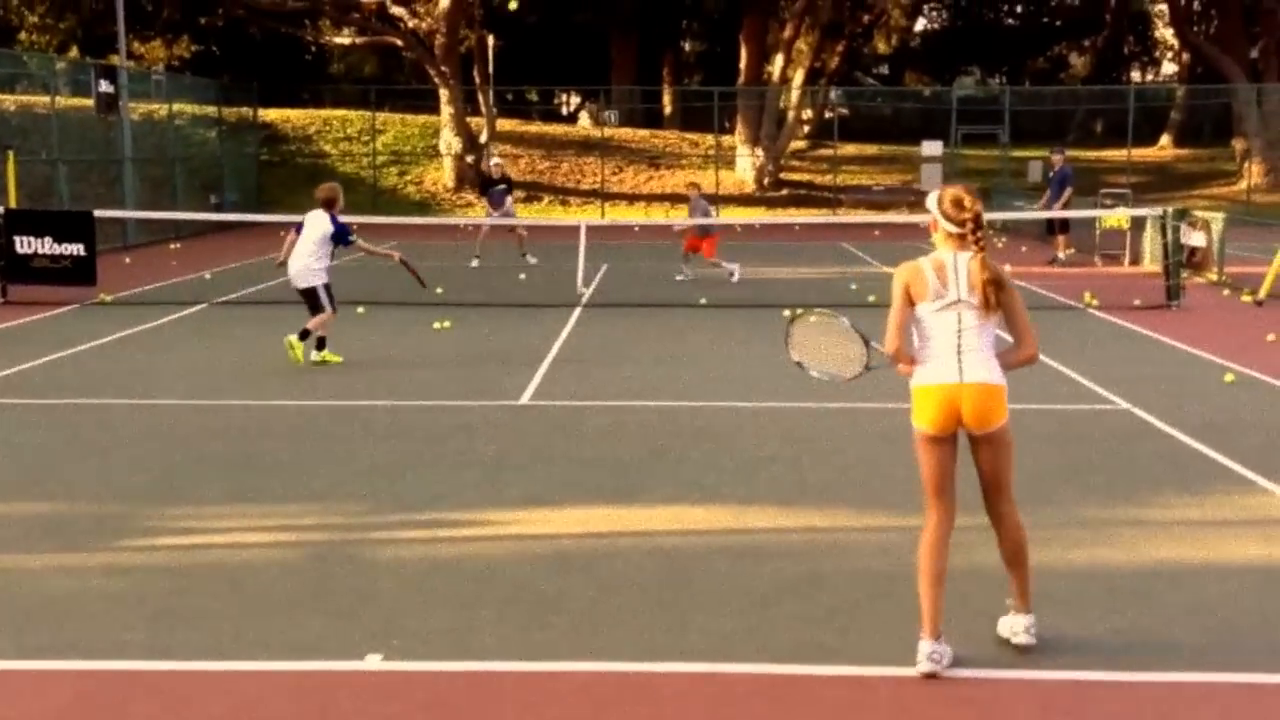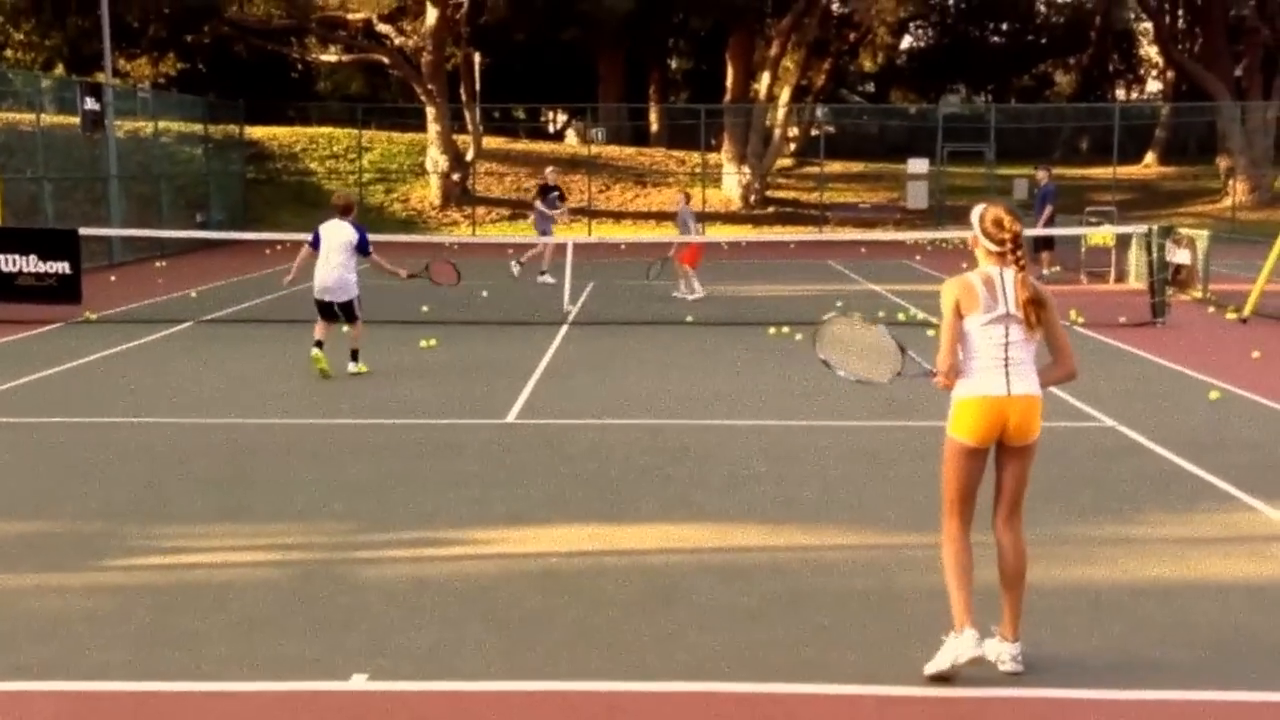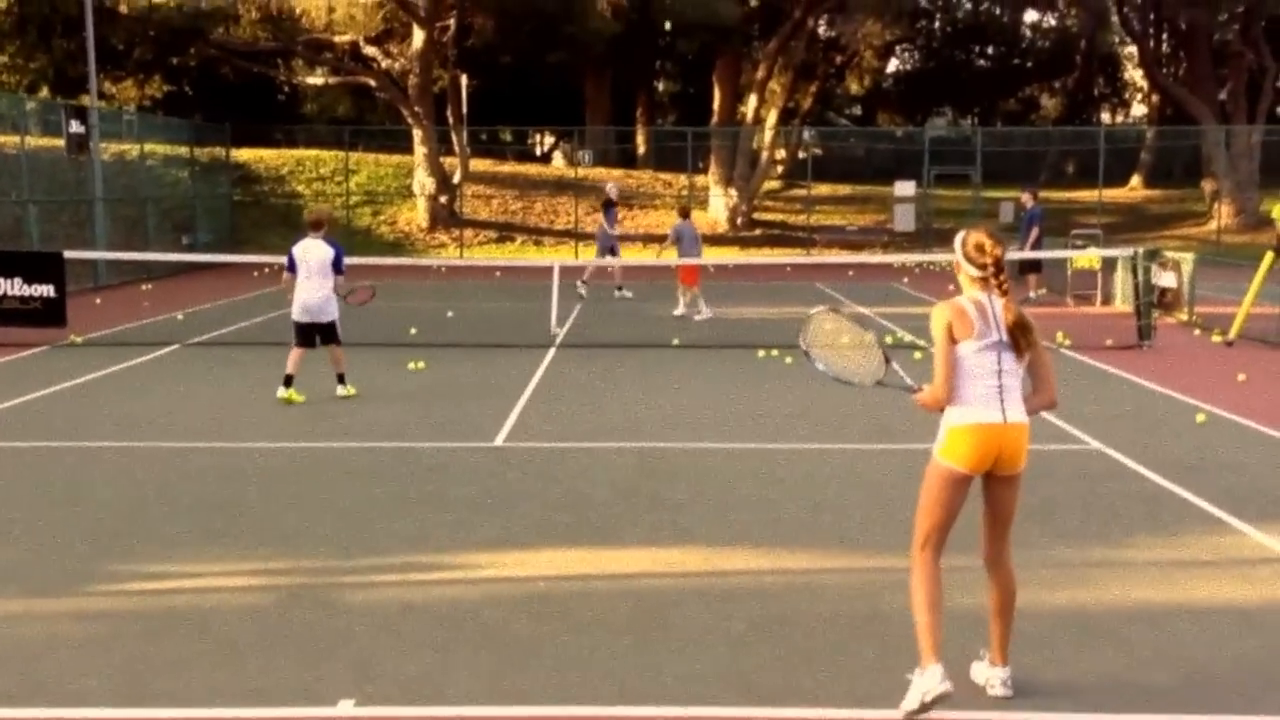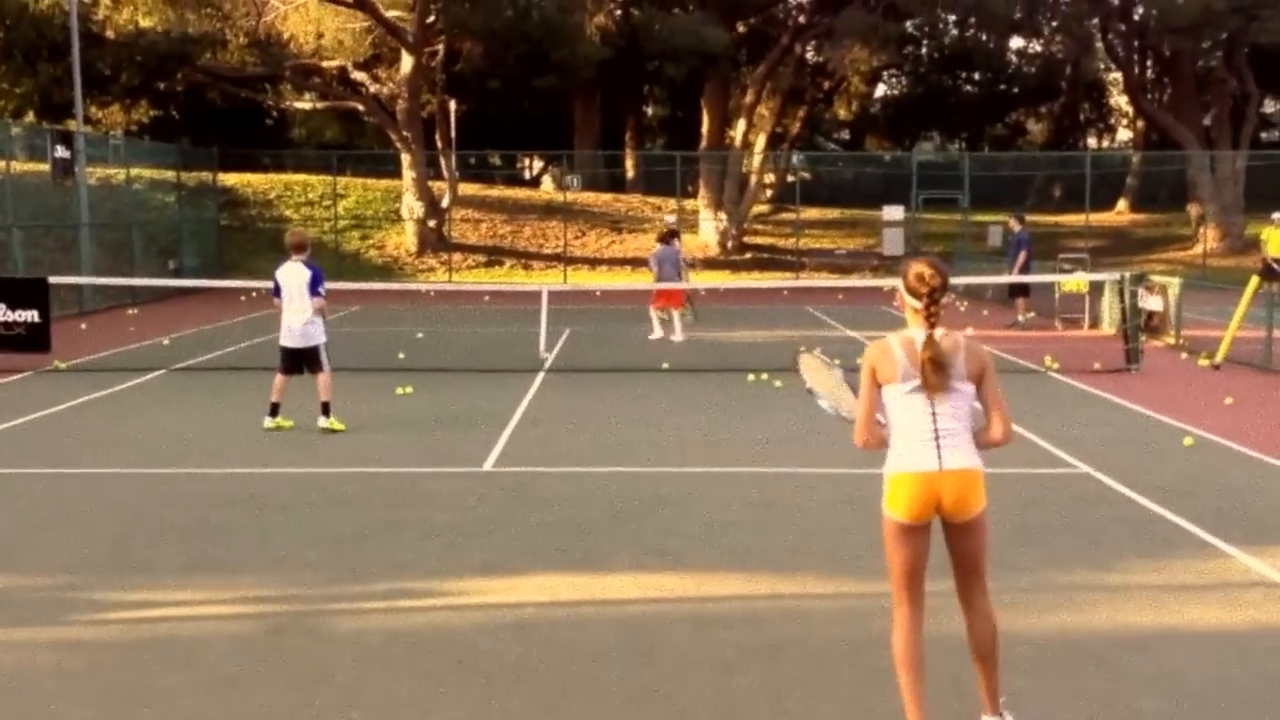
dt=0.5s
person 1, frame 1
left shoulder: (910, 273)
right shoulder: (994, 274)
left elbow: (894, 347)
right elbow: (1028, 350)
right wrist: (980, 368)
left hip: (933, 396)
right hip: (987, 394)
left knee: (938, 516)
right knee: (1002, 505)
left ankle: (930, 640)
right ankle: (1021, 614)
person 1, frame 2
left shoulder: (959, 287)
right shoulder: (1035, 292)
left elbow: (947, 365)
right elbow: (1066, 367)
left wrist: (949, 379)
right wrist: (1016, 384)
left hip: (974, 407)
right hip: (1025, 407)
left knee: (956, 524)
right knee: (1008, 523)
left ankle: (963, 631)
right ankle: (1008, 642)
person 1, frame 3
left shoulder: (949, 312)
right shoulder: (1019, 318)
left elbow: (941, 393)
right elbow: (1046, 395)
left wrist: (926, 398)
right wrist: (1001, 410)
left hip: (964, 437)
right hip: (1013, 437)
left knee: (924, 554)
right knee: (997, 554)
left ankle: (930, 669)
right ankle: (998, 667)
person 1, frame 4
left shoulder: (879, 353)
right shoulder: (972, 352)
left elbow: (864, 437)
right elbow: (1000, 432)
left hip: (906, 482)
right hip: (964, 479)
left knee: (907, 608)
right knee: (975, 596)
person 2, frame 1
left shoulder: (311, 216)
right shoulder: (335, 226)
left elbow: (293, 235)
right elbow: (362, 246)
left wrist: (283, 256)
right wrist: (390, 254)
left hip: (296, 269)
right hip: (311, 271)
left knee: (322, 311)
right knee: (327, 313)
left ankle: (319, 351)
right ankle: (298, 338)
person 2, frame 2
left shoulder: (323, 228)
right shoulder: (357, 232)
left elbow: (306, 251)
right elbow: (372, 259)
left wrist: (293, 273)
right wrist: (397, 271)
left hip: (321, 282)
right hip: (344, 282)
left knee: (324, 320)
right knee: (355, 321)
left ankle: (317, 349)
right ankle: (355, 363)
person 2, frame 3
left shoulder: (296, 248)
right shoulder: (333, 249)
left elbow: (287, 277)
right elbow: (339, 282)
left hip: (301, 304)
right hip: (325, 304)
left knee: (299, 346)
right knee: (334, 345)
left ankle: (285, 388)
right ankle: (342, 386)
person 2, frame 4
left shoulder: (280, 271)
right shoulder: (312, 271)
left elbow: (277, 302)
right elbow: (319, 304)
right wrist: (324, 314)
left hip: (288, 330)
right hip: (310, 330)
left knee: (283, 373)
right knee: (322, 372)
left ankle: (272, 417)
right ankle: (325, 417)
